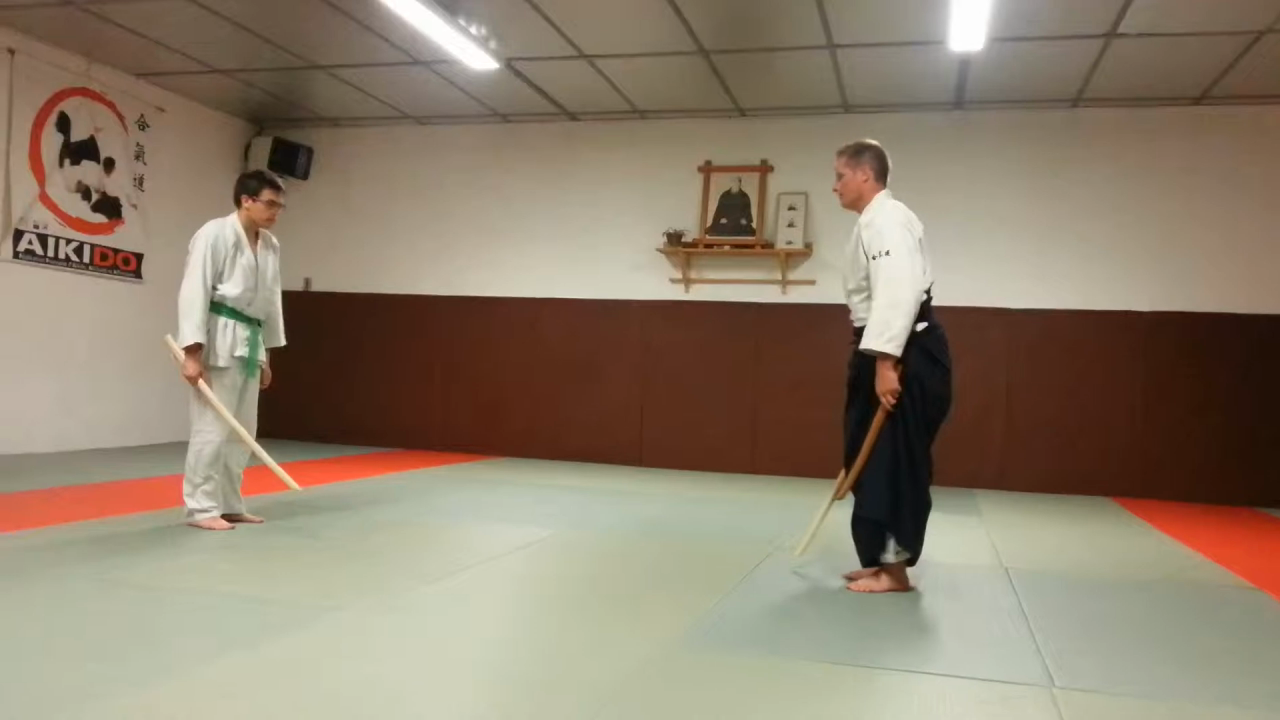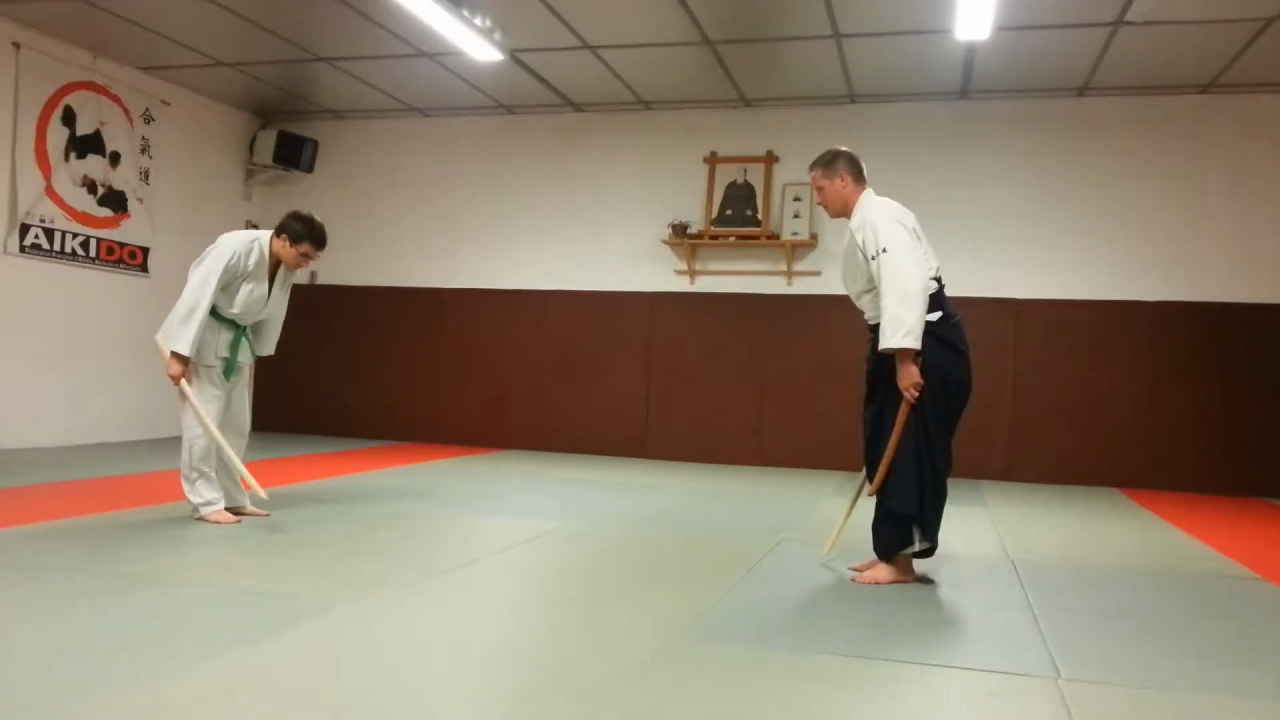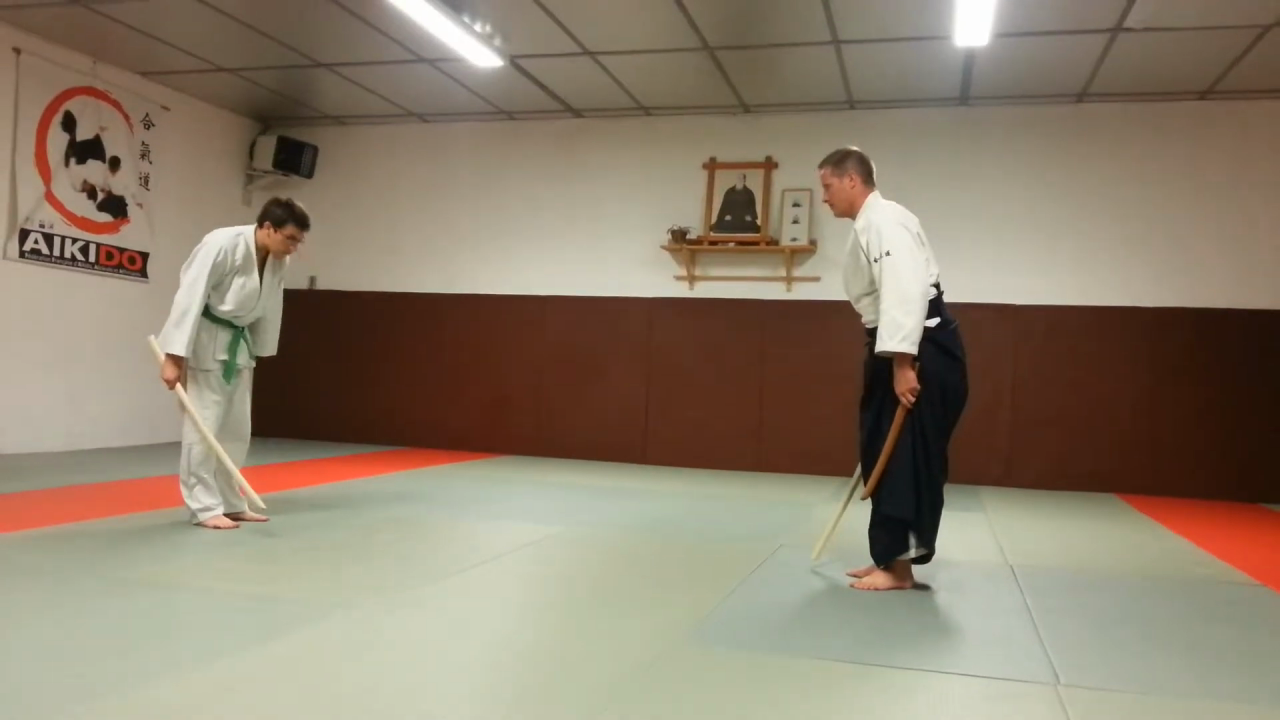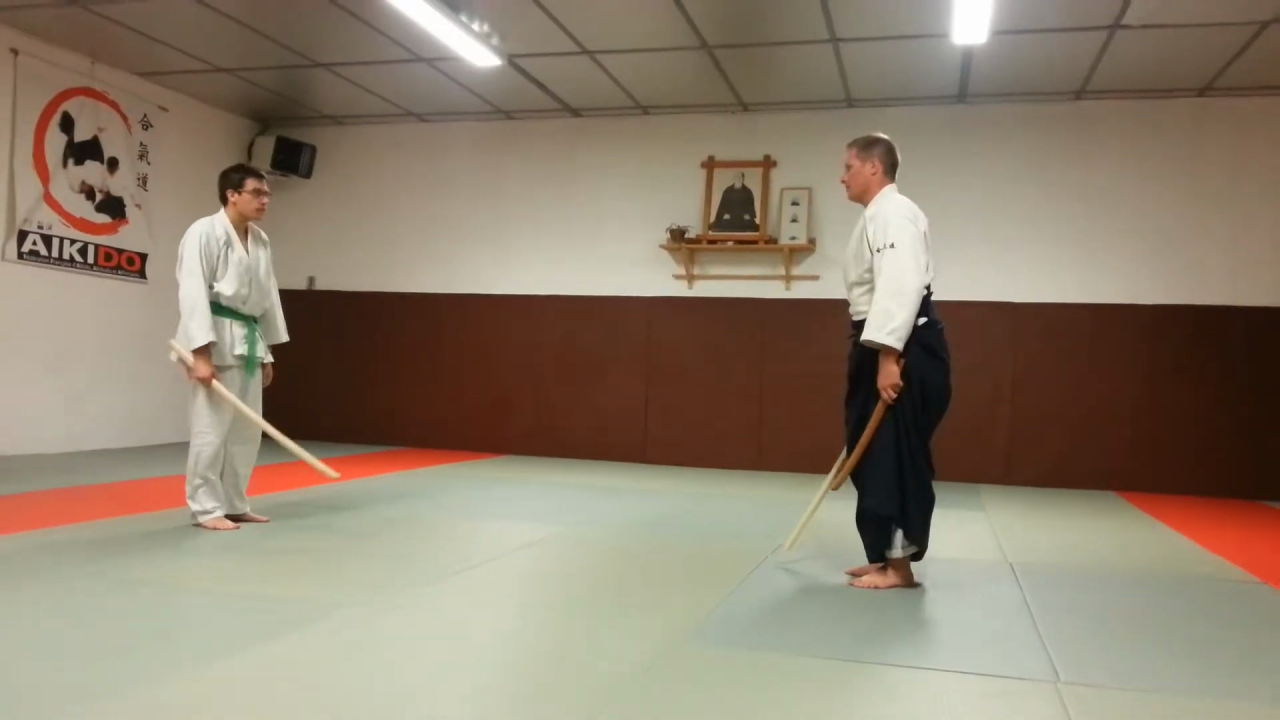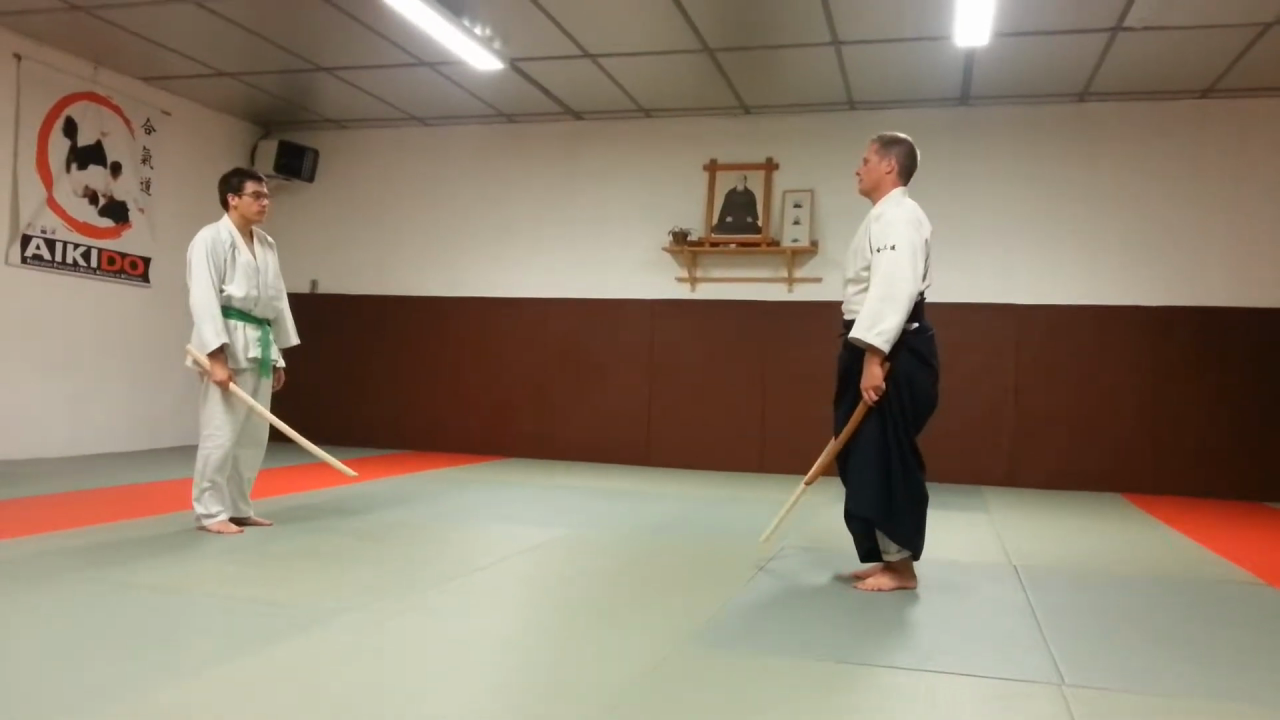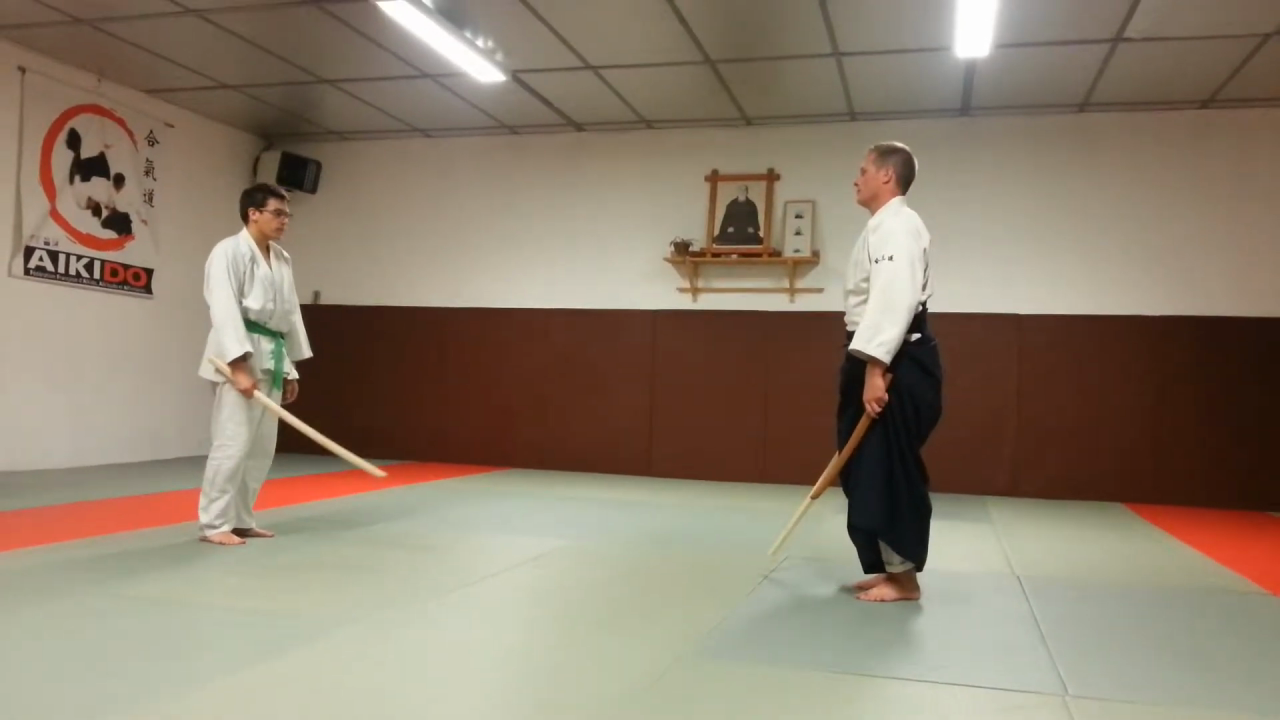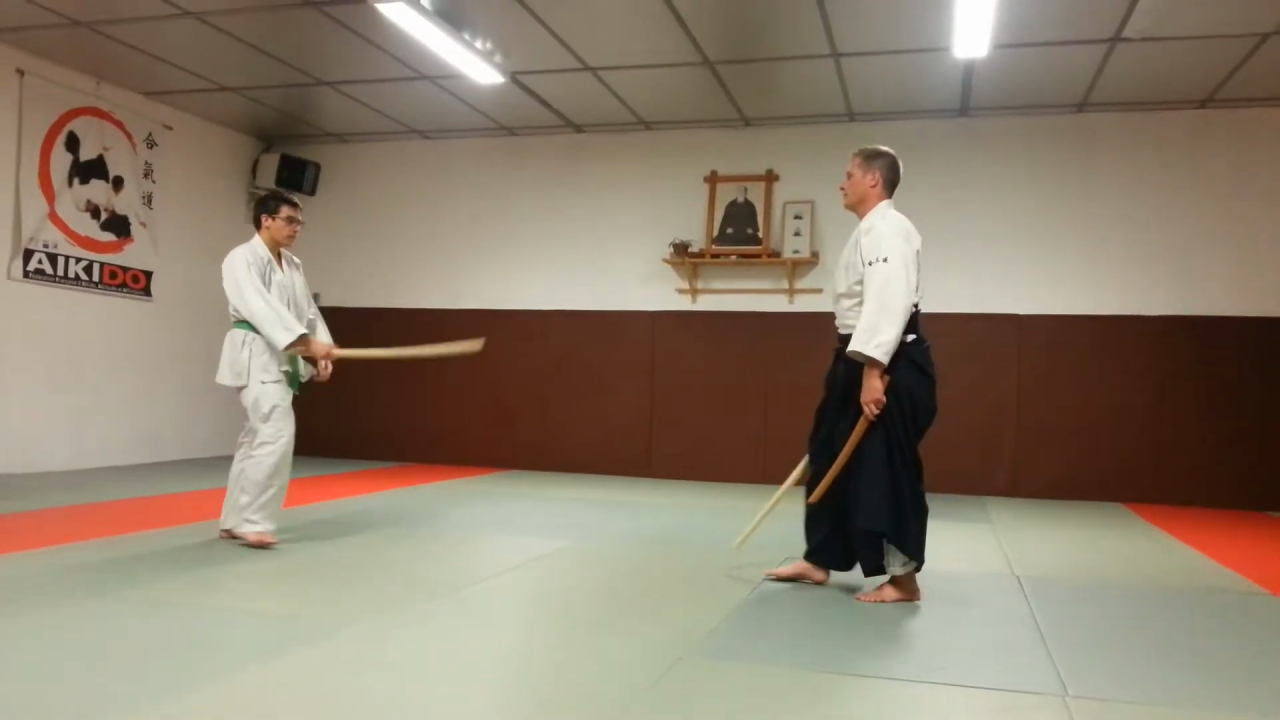
dt=0.5s
person 1, frame 1
left shoulder: (888, 219)
right shoulder: (874, 222)
left elbow: (898, 293)
left wrist: (887, 364)
left hip: (906, 356)
right hip: (889, 352)
left knee: (894, 459)
right knee: (873, 458)
left ankle: (892, 568)
right ankle: (883, 560)
person 1, frame 2
left shoulder: (879, 217)
right shoulder: (866, 224)
left elbow: (906, 287)
left wrist: (906, 360)
right wrist: (894, 357)
left hip: (926, 346)
right hip: (904, 344)
left knee: (911, 451)
right knee: (889, 450)
left ankle: (901, 559)
right ankle: (894, 551)
person 1, frame 3
left shoulder: (885, 220)
right shoulder: (869, 226)
left elbow: (906, 292)
left wrist: (903, 364)
right wrist: (893, 361)
left hip: (923, 353)
right hip: (902, 349)
left knee: (908, 458)
right knee: (885, 455)
left ankle: (899, 566)
right ankle: (891, 557)
person 1, frame 4
left shoulder: (893, 214)
right shoulder: (877, 217)
left elbow: (901, 289)
left wrist: (889, 359)
left hip: (903, 350)
right hip: (884, 347)
left knee: (895, 455)
right knee: (873, 454)
left ankle: (897, 564)
right ankle: (887, 556)
person 1, frame 5
left shoulder: (898, 216)
right shoulder: (884, 217)
left elbow: (894, 291)
left wrist: (874, 359)
left hip: (891, 353)
right hip: (878, 348)
left knee: (887, 458)
right knee: (867, 457)
left ankle: (900, 567)
right ankle: (888, 558)
person 1, frame 6
left shoulder: (896, 225)
right shoulder: (883, 226)
left elbow: (894, 302)
left wrist: (876, 370)
left hip: (894, 364)
right hip: (879, 359)
left knee: (890, 469)
right knee: (870, 468)
left ankle: (903, 576)
right ankle: (890, 568)
person 1, frame 7
left shoulder: (888, 229)
right shoulder: (868, 232)
left elbow: (889, 305)
left wrist: (874, 372)
left hip: (888, 366)
right hip: (860, 362)
left knee: (887, 470)
right knee: (832, 461)
left ankle: (904, 579)
right ankle: (820, 561)
person 2, frame 1
left shoulder: (270, 245)
right shoulder: (214, 234)
right elbow: (195, 292)
left wrist: (266, 355)
right wrist: (192, 352)
left hip: (249, 343)
right hip: (218, 341)
left knee: (241, 430)
right knee: (212, 427)
left ankle: (228, 505)
right ankle: (202, 508)
person 2, frame 2
left shoulder: (287, 266)
right shoulder: (236, 248)
right elbow: (196, 297)
left wrist: (251, 357)
right wrist: (179, 355)
left hip: (236, 342)
right hip: (203, 339)
left knee: (236, 424)
right knee: (203, 421)
left ankle: (231, 498)
right ankle: (206, 502)
person 2, frame 3
left shoulder: (278, 260)
right shoulder: (222, 245)
right elbow: (189, 299)
left wrist: (254, 357)
right wrist: (174, 358)
left hip: (237, 345)
right hip: (204, 343)
left knee: (237, 429)
right knee: (204, 426)
left ankle: (231, 503)
right ankle: (205, 507)
person 2, frame 4
left shoulder: (260, 240)
right shoulder: (204, 233)
right elbow: (193, 294)
left wrist: (266, 353)
right wrist: (201, 354)
left hip: (248, 342)
right hip: (216, 341)
left knee: (247, 431)
right knee: (211, 429)
left ankle: (234, 504)
right ankle: (206, 508)
person 2, frame 5
left shoulder: (266, 245)
right shoulder: (210, 239)
right elbow: (204, 300)
left wrist: (277, 355)
right wrist: (217, 357)
left hip: (259, 346)
right hip: (228, 345)
left knee: (254, 434)
right knee: (221, 431)
left ankle: (237, 508)
right ankle: (211, 512)
person 2, frame 6
left shoulder: (281, 259)
right shoulder: (229, 252)
right elbow: (225, 312)
left wrist: (290, 369)
right wrist: (239, 366)
left hip: (271, 356)
right hip: (241, 356)
left knee: (261, 445)
right knee: (233, 441)
left ankle: (240, 518)
right ankle: (215, 522)
person 2, frame 7
left shoulder: (292, 264)
right shoulder: (242, 259)
left elbow: (307, 310)
right elbow: (261, 309)
left wrist: (320, 349)
right wrist: (307, 342)
left hip: (281, 358)
right hip: (255, 355)
left knee: (256, 440)
right knee: (276, 435)
left ankle: (234, 520)
right ankle: (251, 520)
